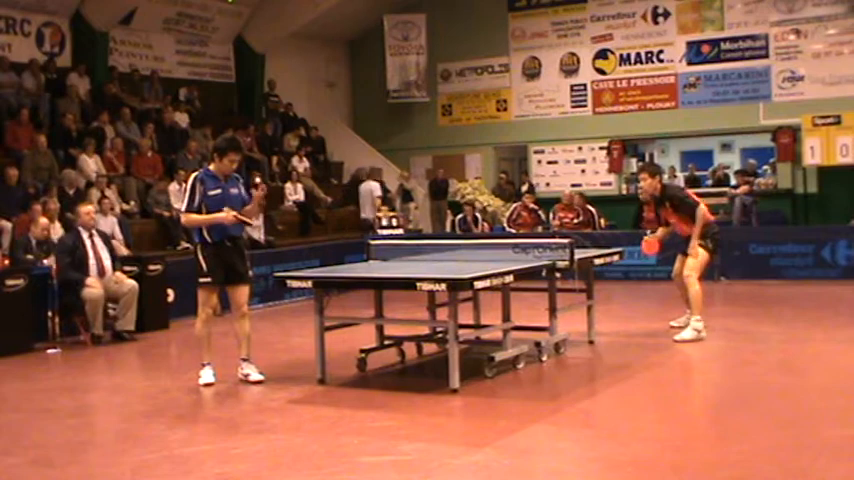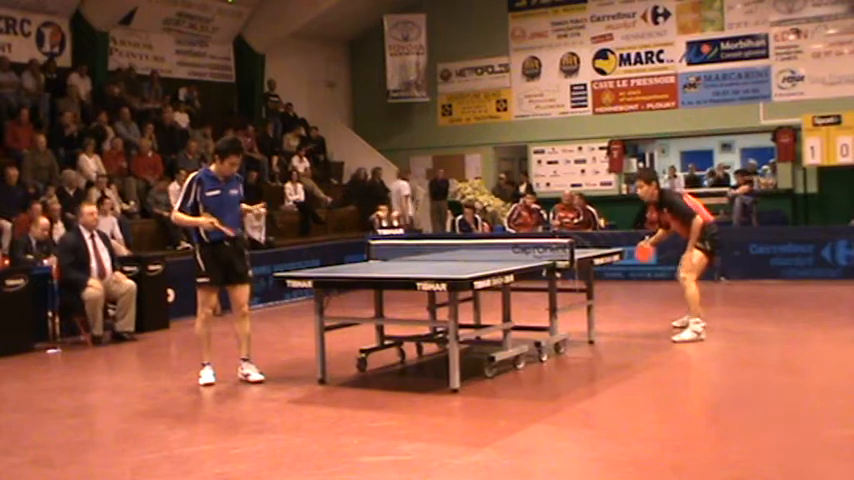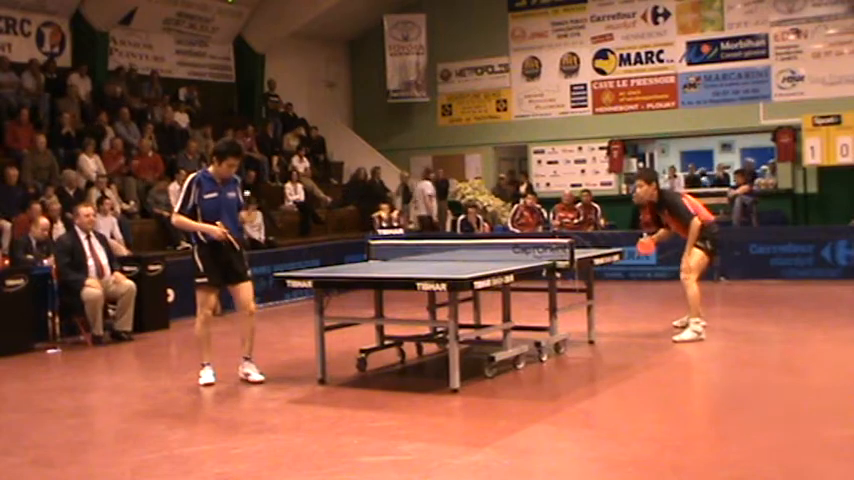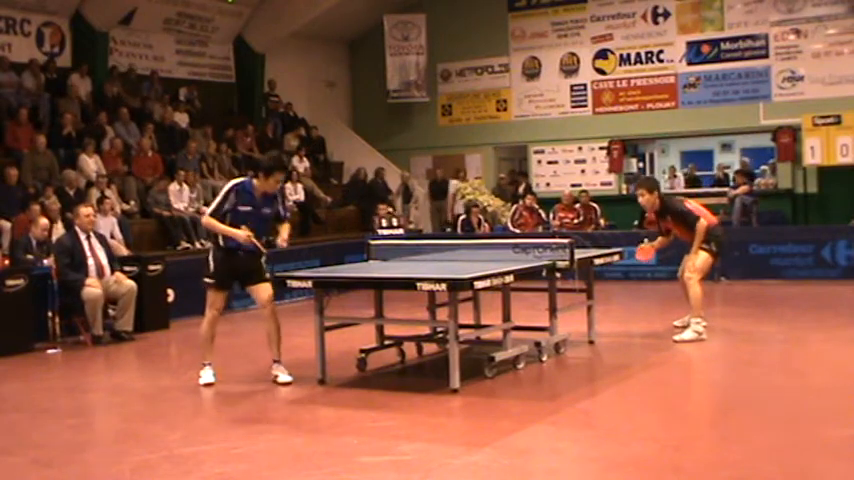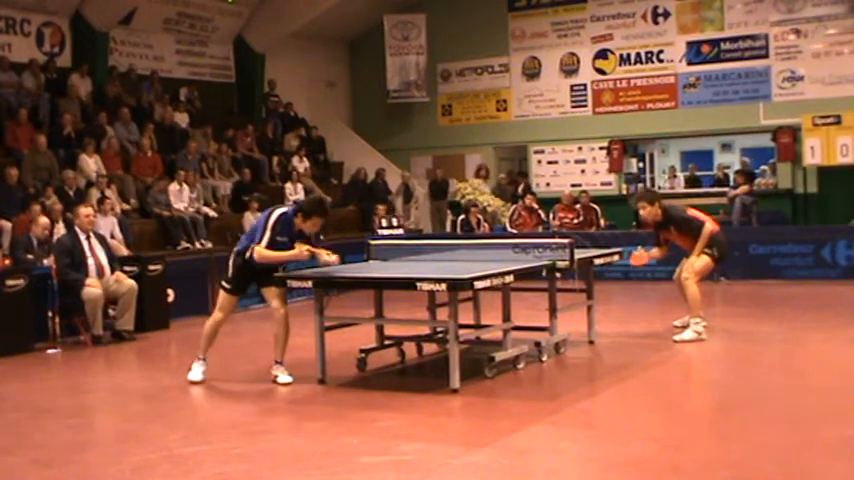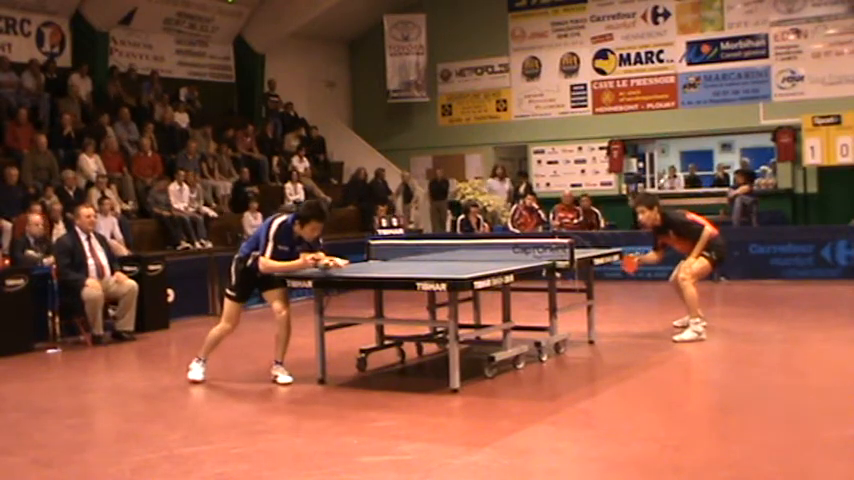
dt=0.5s
person 1, frame 1
left shoulder: (236, 180)
right shoulder: (199, 180)
left elbow: (248, 215)
right elbow: (185, 219)
left wrist: (257, 199)
right wrist: (216, 217)
left hip: (235, 248)
right hip: (211, 250)
left knee: (242, 309)
right knee: (206, 311)
left ankle: (245, 364)
right ankle: (206, 366)
person 1, frame 2
left shoulder: (236, 180)
right shoulder: (197, 180)
right elbow: (176, 216)
left wrist: (250, 210)
right wrist: (199, 221)
left hip: (236, 248)
right hip: (210, 250)
left knee: (242, 309)
right knee: (206, 311)
left ankle: (244, 363)
right ankle: (206, 366)
person 1, frame 3
left shoulder: (234, 182)
right shoulder: (196, 182)
right elbow: (177, 218)
right wrist: (207, 228)
left hip: (234, 250)
right hip: (208, 251)
left knee: (249, 308)
right knee: (205, 312)
left ankle: (246, 365)
right ankle: (206, 367)
person 1, frame 4
left shoulder: (275, 196)
right shoulder: (235, 188)
left elbow: (283, 221)
right elbow: (206, 219)
left wrist: (283, 234)
right wrist: (233, 232)
left hip: (253, 255)
right hip: (225, 254)
left knee: (269, 306)
right knee: (213, 312)
left ankle: (277, 365)
right ankle: (207, 366)
person 1, frame 5
left shoulder: (311, 224)
right shoulder: (276, 217)
left elbow: (317, 251)
right elbow: (259, 255)
left wrist: (326, 258)
right wrist: (293, 254)
left hip: (270, 267)
right hip: (245, 260)
left knee: (281, 311)
right knee: (220, 315)
left ankle: (278, 366)
right ankle: (200, 361)
person 1, frame 6
left shoulder: (311, 231)
right shoulder: (277, 226)
left elbow: (317, 255)
right elbow: (264, 265)
left wrist: (329, 261)
right wrist: (299, 264)
left hip: (273, 271)
right hip: (247, 266)
left knee: (283, 314)
right knee: (228, 324)
left ankle: (278, 367)
right ankle: (199, 361)
person 2, frame 1
left shoulder: (673, 193)
right shoulder: (656, 200)
left elbow: (701, 209)
right elbow: (666, 225)
left wrist: (695, 239)
right wrist: (655, 237)
left hip: (705, 234)
right hip: (691, 236)
left knee: (689, 274)
right knee: (677, 275)
left ankle: (697, 326)
right ankle: (691, 315)
person 2, frame 2
left shoulder: (670, 198)
right shoulder: (657, 203)
left elbow: (697, 220)
right elbow: (666, 228)
left wrist: (689, 251)
right wrist: (650, 242)
left hip: (706, 235)
right hip: (695, 237)
left knee: (686, 277)
right knee: (681, 276)
left ankle: (696, 328)
right ankle: (695, 316)
person 2, frame 3
left shoulder: (670, 199)
right shoulder: (655, 205)
left elbow: (695, 222)
right elbow: (668, 228)
left wrist: (687, 253)
right wrist: (652, 239)
left hip: (706, 234)
right hip: (696, 236)
left knee: (688, 276)
right knee: (685, 276)
left ankle: (696, 328)
right ankle: (696, 316)
person 2, frame 4
left shoulder: (673, 206)
right shoulder: (659, 212)
left elbow: (702, 223)
right elbow: (666, 237)
left wrist: (693, 253)
right wrist: (651, 246)
left hip: (710, 237)
right hip: (697, 239)
left knee: (691, 276)
right knee: (683, 276)
left ankle: (697, 328)
right ankle: (696, 316)
person 2, frame 5
left shoulder: (675, 215)
right shoulder: (658, 224)
left elbow: (707, 227)
right elbow: (662, 250)
left wrist: (694, 255)
right wrist: (646, 255)
left hip: (714, 243)
right hip: (699, 246)
left knee: (688, 276)
right knee: (679, 278)
left ankle: (697, 328)
right ankle: (696, 316)
person 2, frame 6
left shoulder: (674, 219)
right shoulder: (657, 228)
left elbow: (707, 230)
right elbow: (658, 255)
left wrist: (692, 257)
right wrist: (639, 259)
left hip: (712, 247)
right hip: (697, 250)
left knee: (685, 277)
right knee: (675, 280)
left ankle: (696, 327)
right ankle: (696, 316)
person 3, frame 1
left shoulder: (103, 236)
right shoulder: (67, 241)
left elbow: (114, 259)
right elbow: (64, 271)
left wrist: (117, 271)
right wrist: (85, 279)
left hip: (108, 280)
right hip: (85, 284)
left knee: (131, 286)
right knee: (95, 294)
left ankle: (122, 330)
right ankle: (96, 334)
person 3, frame 2
left shoulder: (102, 236)
right shoulder: (69, 239)
left elbow: (113, 260)
right elbow: (66, 270)
left wrist: (116, 272)
right wrist: (87, 280)
left hip: (108, 281)
right hip: (84, 285)
left knee: (129, 286)
right knee: (95, 294)
left ankle: (122, 330)
right ankle: (96, 334)
person 3, frame 3
left shoulder: (100, 237)
right shoulder: (65, 241)
left elbow: (112, 260)
right elbow: (63, 271)
left wrist: (116, 271)
right wrist: (85, 280)
left hip: (107, 280)
right hip: (83, 284)
left knee: (129, 286)
right knee: (95, 294)
left ankle: (120, 330)
right ankle: (97, 334)
person 3, frame 4
left shoulder: (100, 237)
right shoulder: (65, 241)
left elbow: (112, 260)
right elbow: (63, 272)
left wrist: (117, 271)
right wrist: (85, 280)
left hip: (108, 280)
right hip: (83, 284)
left knee: (130, 286)
right knee: (95, 294)
left ankle: (120, 329)
right ankle: (97, 334)
person 3, frame 5
left shoulder: (99, 237)
right shoulder: (64, 242)
left elbow: (112, 260)
right elbow: (63, 272)
left wrist: (116, 271)
right wrist: (85, 280)
left hip: (108, 280)
right hip: (84, 284)
left knee: (130, 285)
right knee: (95, 294)
left ankle: (121, 329)
right ankle: (97, 334)
person 3, frame 6
left shoulder: (100, 238)
right shoulder: (65, 242)
left elbow: (112, 260)
right elbow: (63, 271)
left wrist: (117, 271)
right wrist: (85, 280)
left hip: (108, 281)
right hip: (84, 284)
left knee: (131, 286)
right knee: (95, 294)
left ankle: (122, 329)
right ankle: (97, 334)
